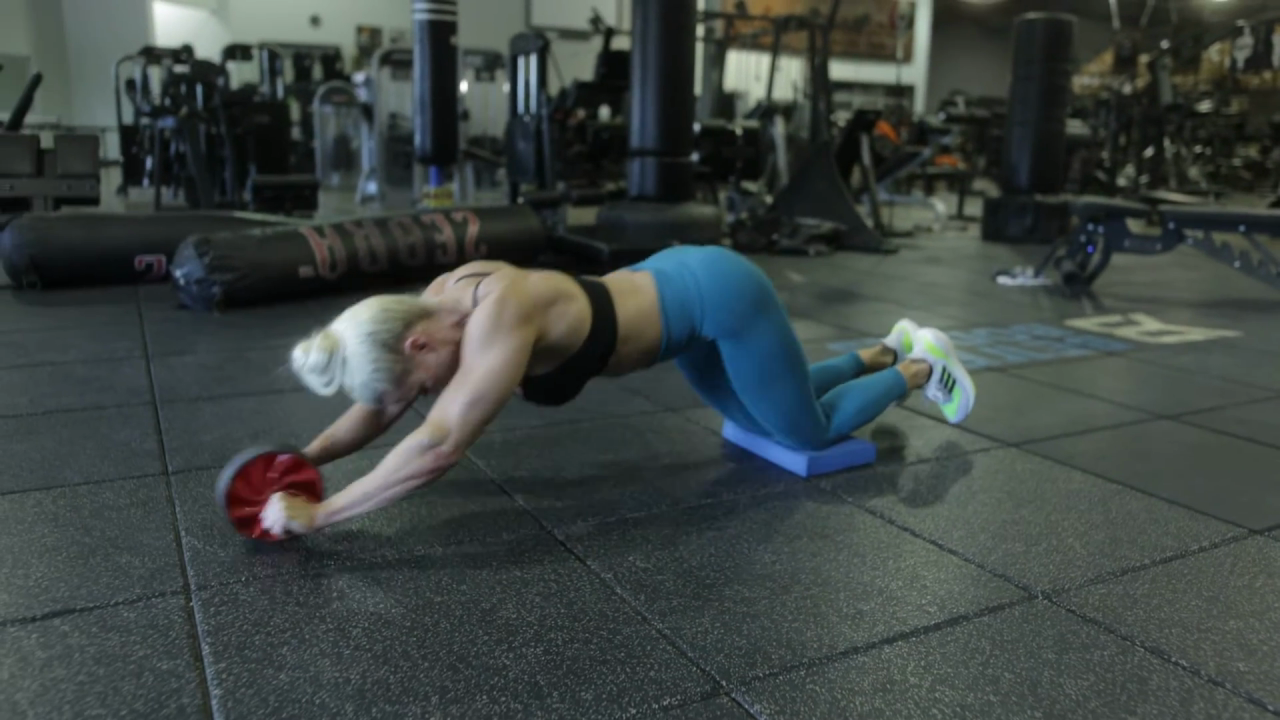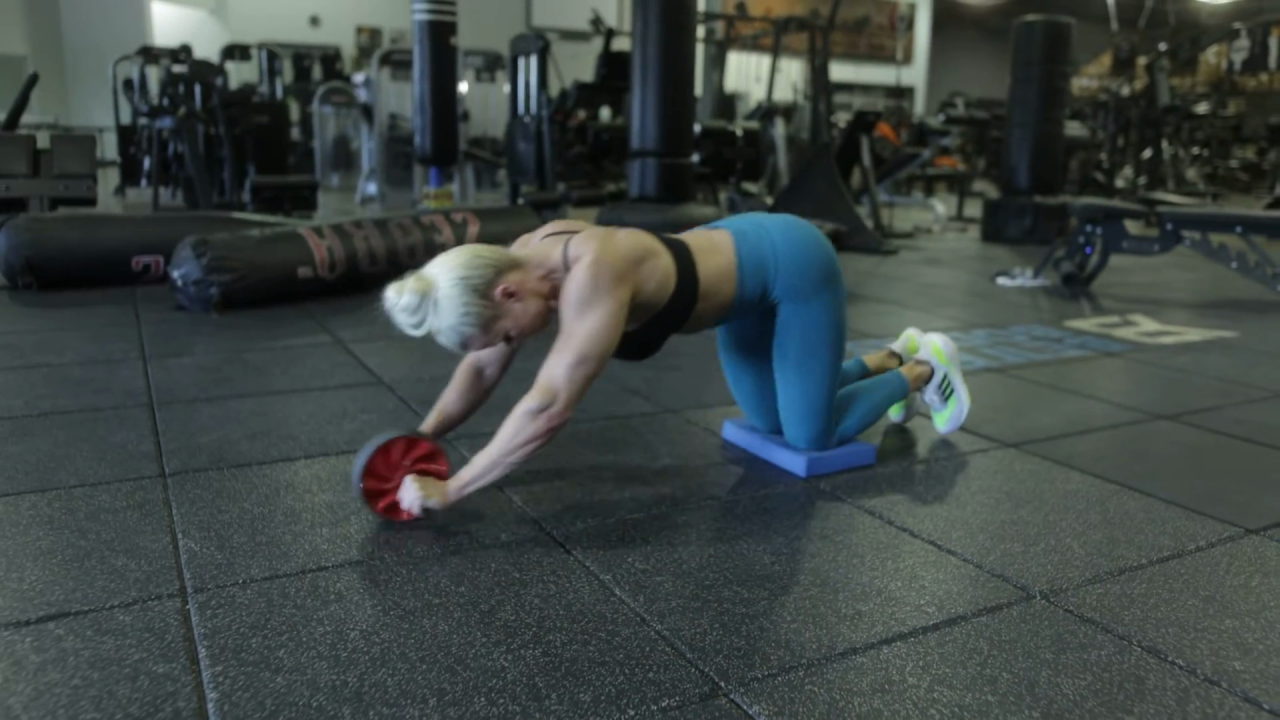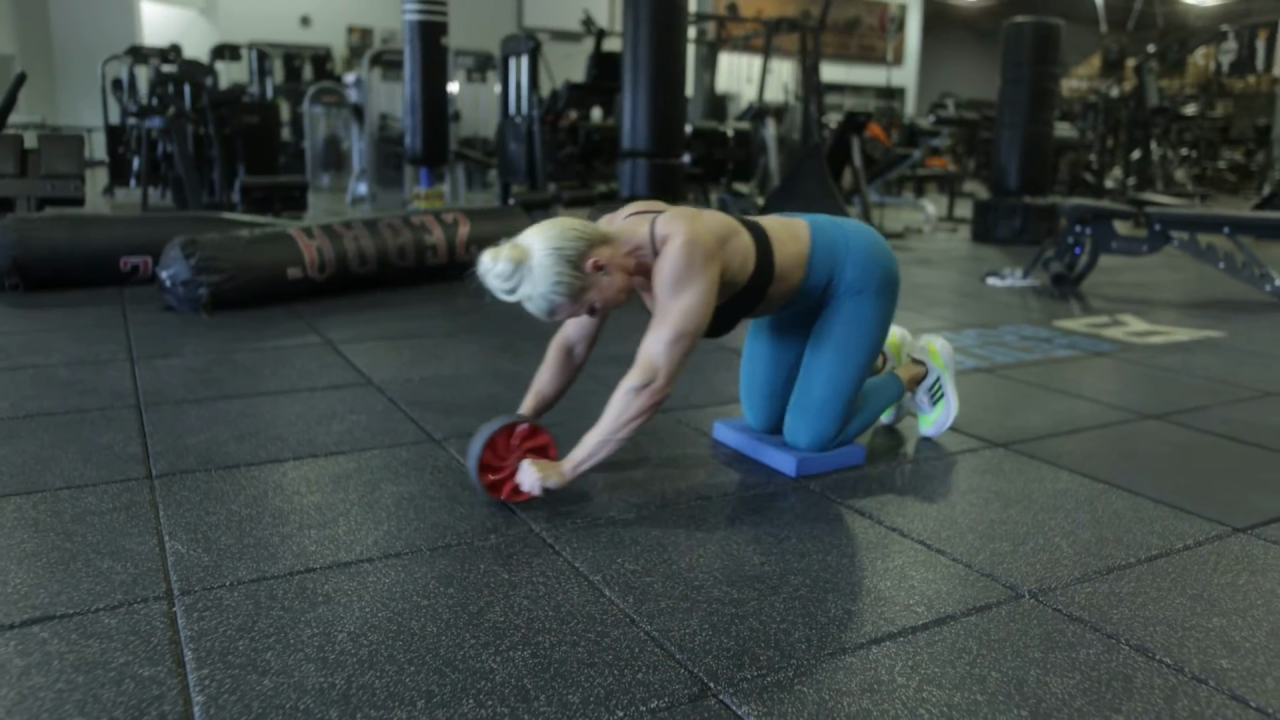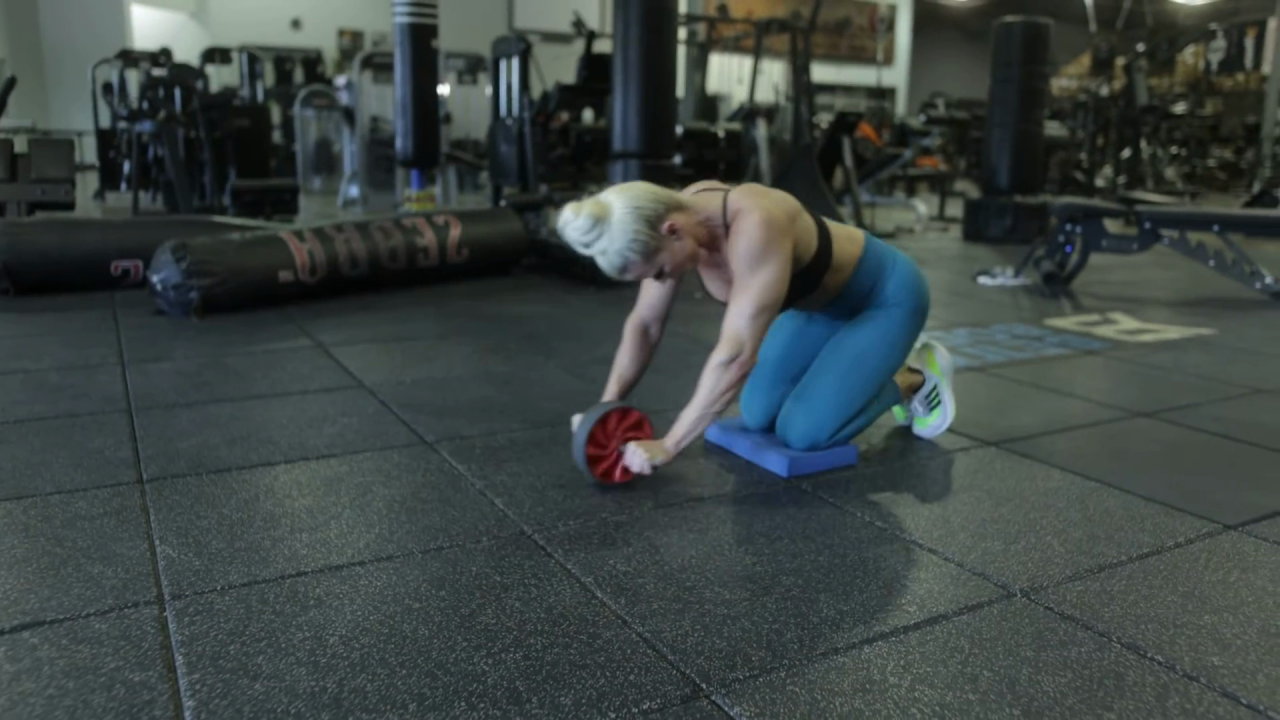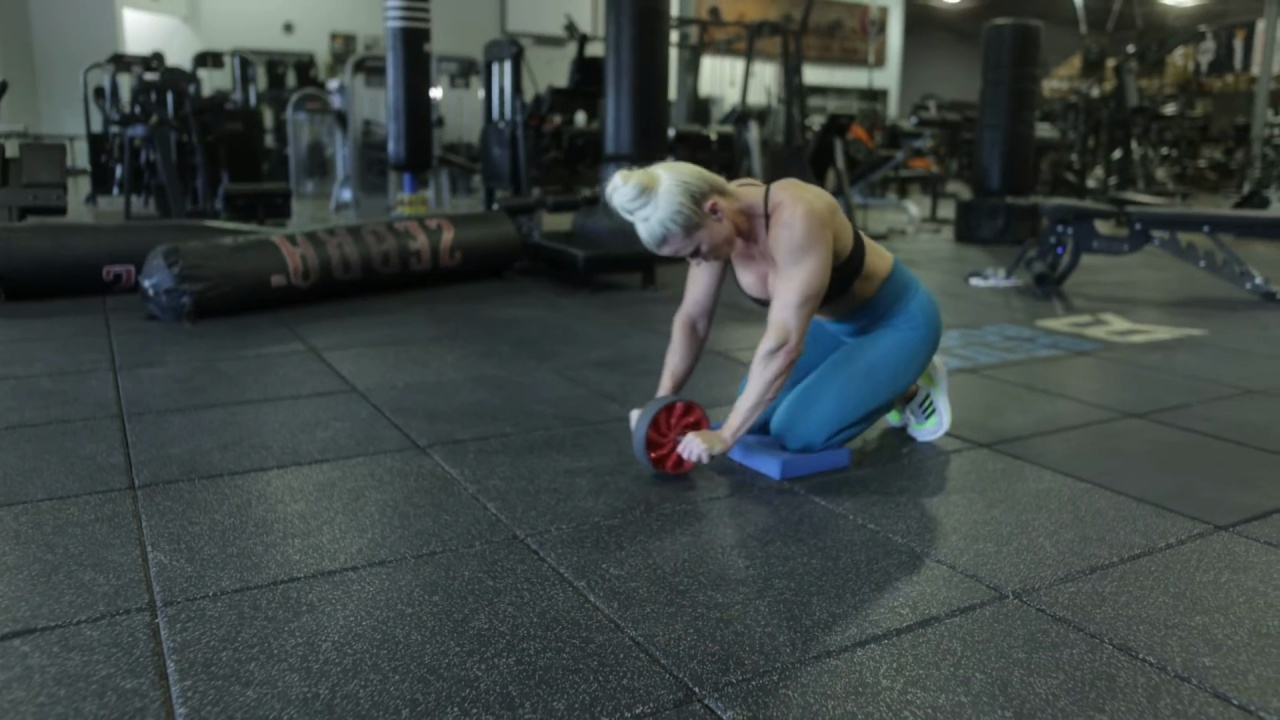
dt=0.3s
person 1, frame 1
left shoulder: (496, 318)
right shoulder: (442, 300)
left elbow: (436, 447)
right elbow: (380, 405)
left wrist: (315, 514)
right wrist: (305, 455)
left hip: (719, 297)
right hip: (678, 285)
left knee: (810, 433)
right knee: (764, 418)
left ankle: (920, 367)
right ankle: (883, 353)
person 1, frame 2
left shoulder: (591, 274)
right shoulder: (520, 262)
left elbow: (546, 410)
right elbow: (479, 369)
left wrist: (449, 491)
right wrist: (421, 439)
left hip: (795, 267)
right hip: (745, 269)
left knee: (809, 437)
right knee: (769, 425)
left ankle: (922, 372)
right ankle: (891, 359)
person 1, frame 3
left shoulder: (682, 253)
right shoulder: (605, 240)
left elbow: (649, 385)
right elbow: (570, 346)
left wrist: (564, 469)
right wrist: (521, 421)
left hip: (853, 270)
right hip: (798, 270)
left knee: (811, 435)
right knee: (764, 422)
left ankle: (914, 371)
right ankle: (881, 358)
person 1, frame 4
left shoulder: (754, 225)
right shoulder: (676, 216)
left elbow: (734, 355)
right elbow: (643, 324)
left wrist: (668, 446)
right wrist: (607, 407)
left hip: (885, 298)
right hip: (822, 303)
left knee: (802, 434)
right knee: (753, 418)
left ankle: (914, 379)
right ankle: (871, 371)
person 1, frame 5
left shoulder: (796, 217)
right shoulder: (719, 213)
left elbow: (784, 344)
right elbow: (692, 319)
left wrist: (725, 435)
right wrist: (661, 402)
left hip: (900, 321)
left knee: (797, 434)
right knee: (754, 417)
left ankle: (908, 389)
right ankle: (881, 380)
